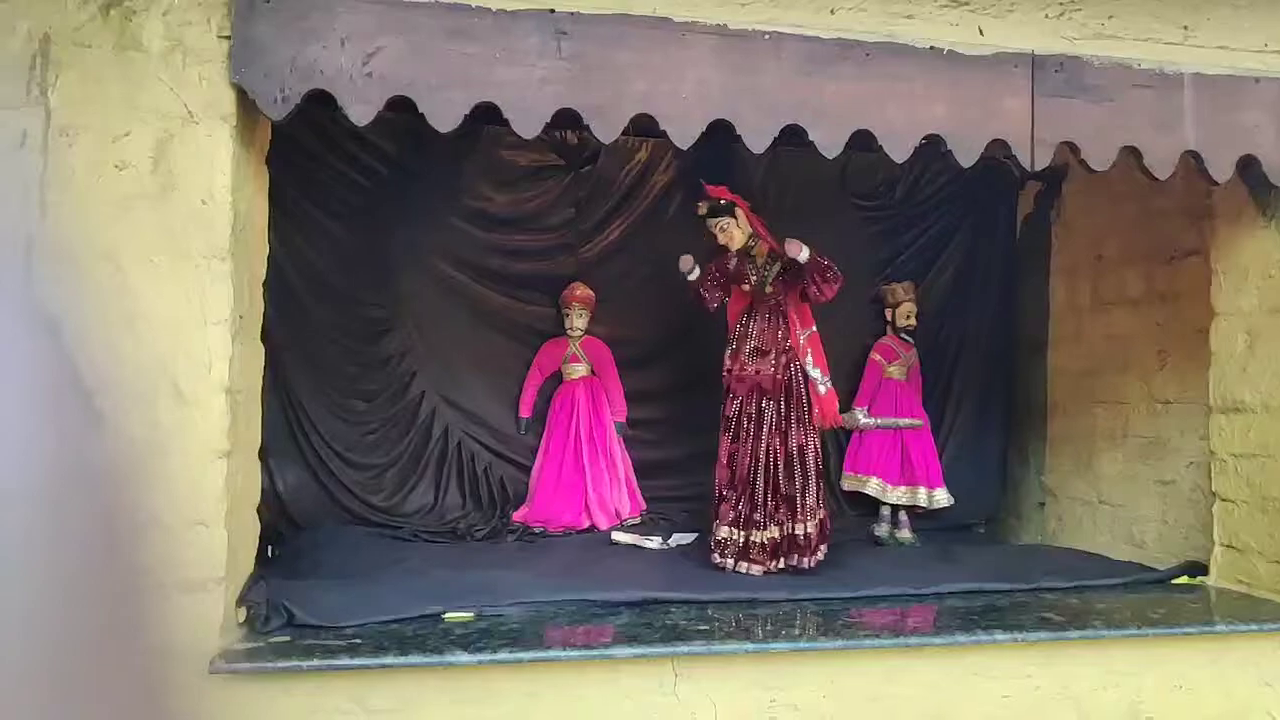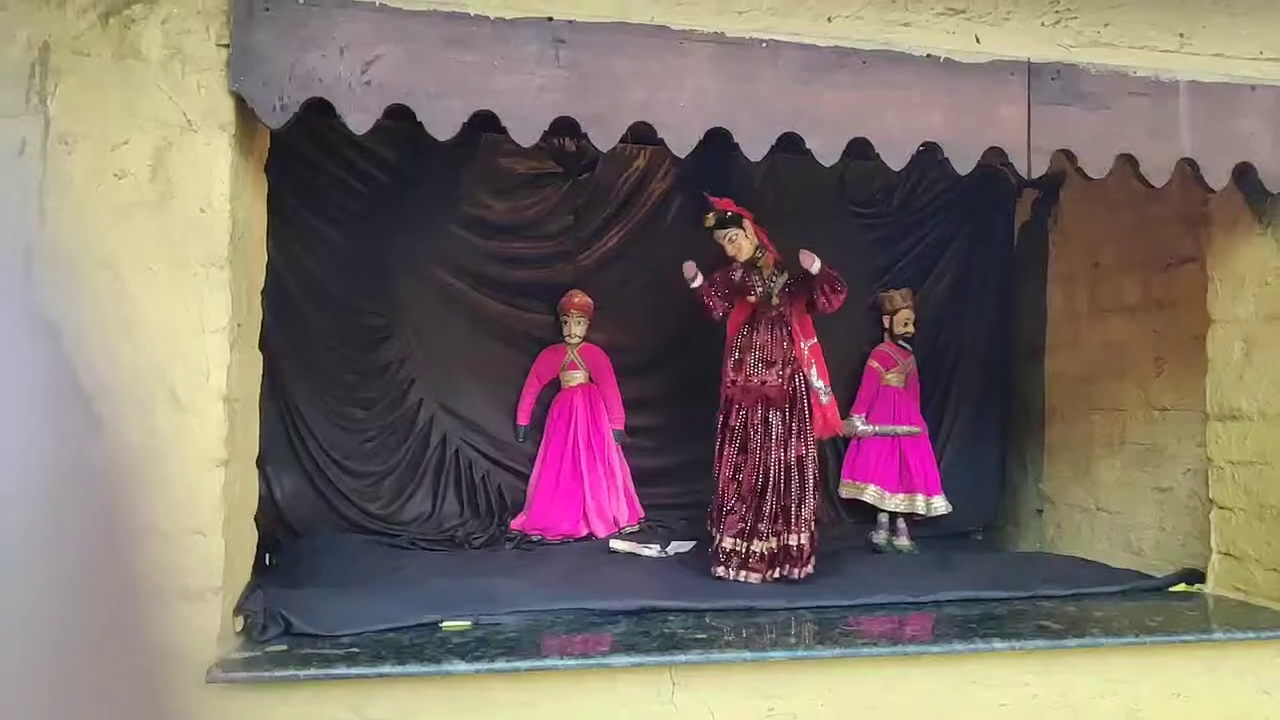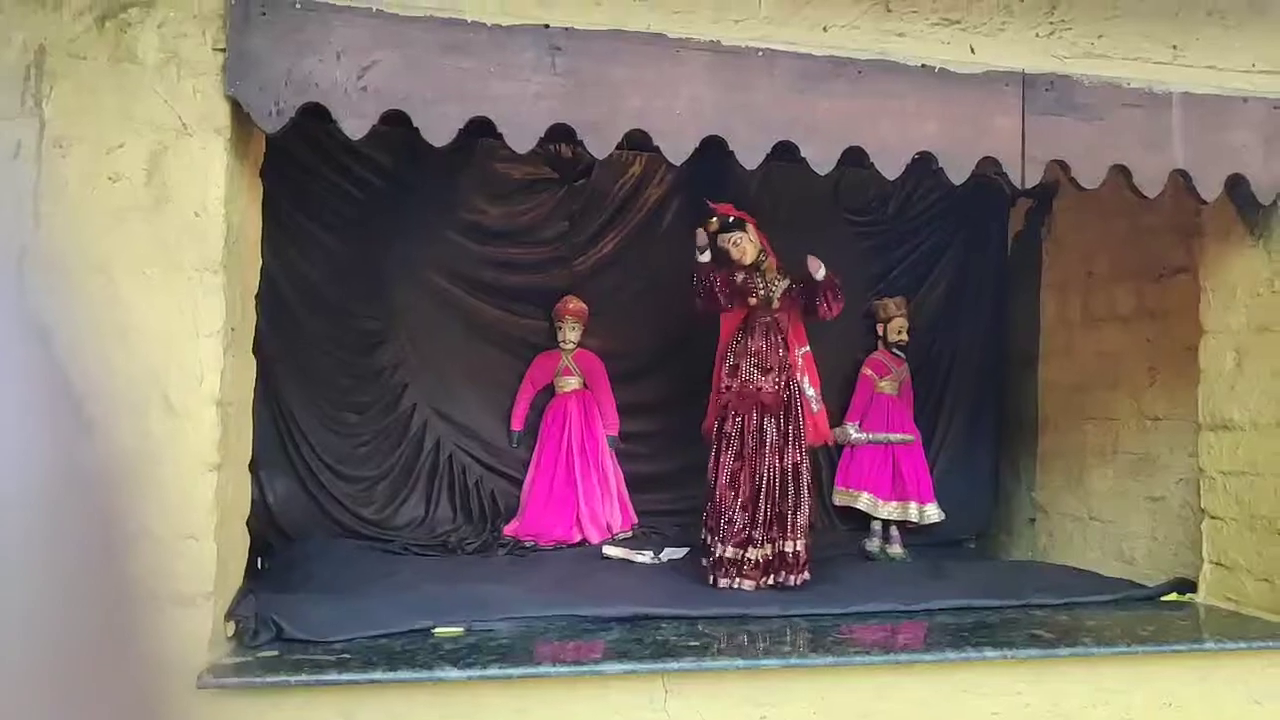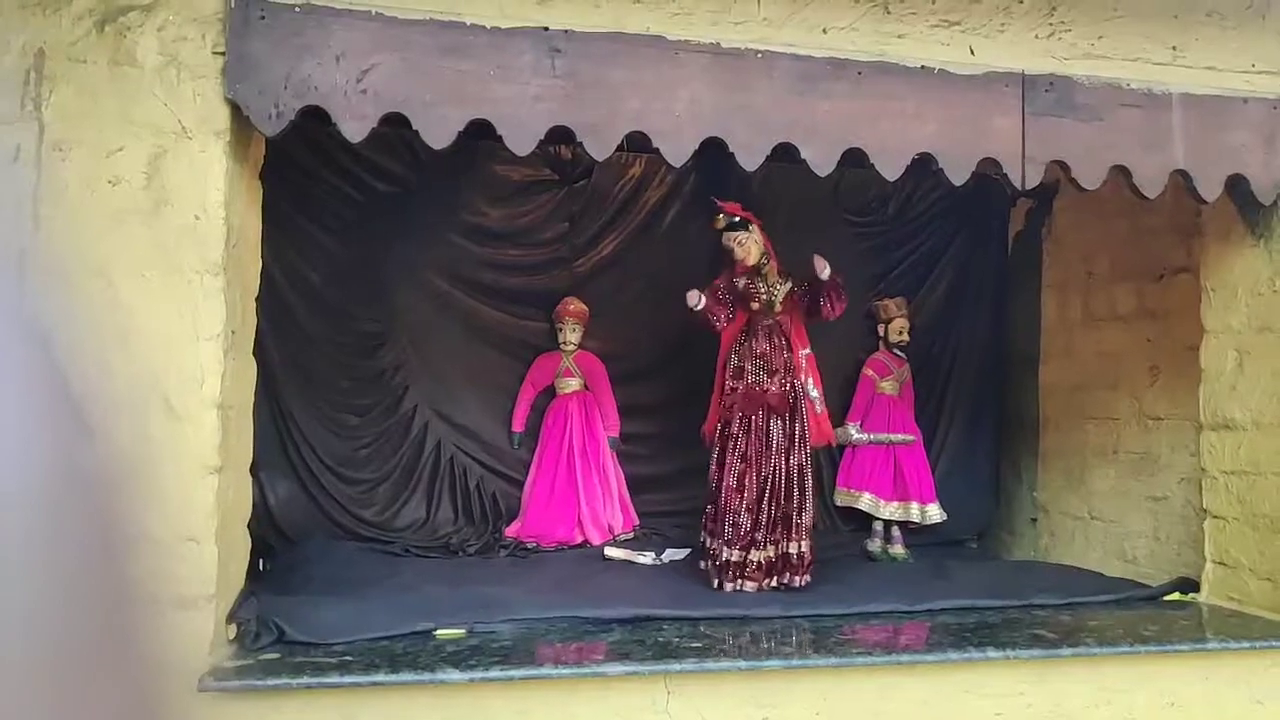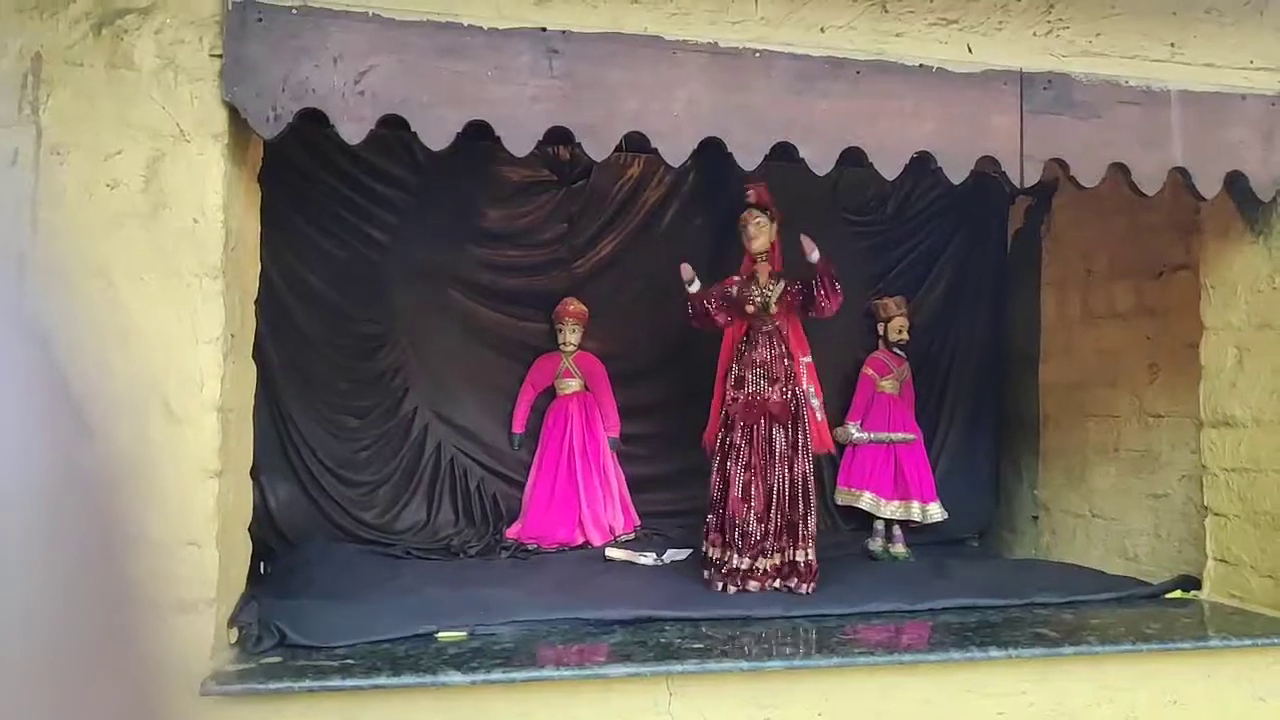
dt=0.2s
person 1, frame 1
left shoulder: (784, 258)
right shoulder: (732, 264)
left elbow: (828, 286)
right elbow: (711, 297)
left wrist: (805, 258)
right wrist: (692, 273)
left hip: (787, 366)
right hip: (748, 368)
left knee: (788, 449)
right knee: (744, 452)
left ankle: (789, 542)
right ankle: (746, 545)
person 1, frame 2
left shoulder: (790, 271)
right shoulder: (733, 276)
left elbow: (831, 299)
right elbow: (713, 305)
left wrist: (816, 269)
right wrist: (696, 282)
left hip: (788, 376)
right hip: (748, 379)
left knee: (787, 462)
right knee: (743, 463)
left ankle: (783, 553)
right ankle: (742, 552)
person 1, frame 3
left shoulder: (789, 278)
right shoulder: (731, 277)
left elbow: (828, 308)
right elbow: (710, 299)
left wrist: (821, 276)
right wrist: (703, 255)
left hip: (781, 385)
right hip: (742, 384)
left knee: (780, 470)
right knee: (736, 469)
left ankle: (778, 559)
right ankle: (735, 560)
person 1, frame 4
left shoulder: (790, 282)
right shoulder: (733, 283)
left elbow: (829, 309)
right elbow: (720, 318)
left wrist: (825, 277)
right wrist: (700, 303)
left hip: (784, 386)
right hip: (745, 387)
left knee: (783, 471)
right knee: (740, 470)
left ankle: (780, 561)
right ankle: (739, 562)
person 1, frame 5
left shoulder: (789, 284)
right shoulder: (734, 287)
left elbow: (827, 304)
right elbow: (712, 317)
left wrist: (815, 260)
right wrist: (693, 287)
left hip: (784, 391)
right hip: (745, 393)
left knee: (786, 476)
right knee: (740, 476)
left ankle: (784, 563)
right ankle: (741, 563)
person 2, frame 1
left shoulder: (911, 349)
right shoulder: (882, 348)
left elbow: (916, 384)
right elbow: (869, 381)
left wrist: (917, 413)
right wrist: (858, 411)
left hip: (909, 416)
right hip: (885, 416)
left knee: (905, 467)
right knee: (887, 466)
left ankle: (900, 521)
right ankle: (886, 521)
person 2, frame 2
left shoulder: (908, 356)
right shoulder: (880, 355)
left elbow: (914, 391)
right elbow: (867, 389)
left wrist: (915, 420)
right wrist: (856, 418)
left hip: (906, 423)
right hip: (883, 424)
left knee: (904, 475)
right knee: (885, 474)
left ankle: (899, 529)
right ankle: (884, 528)
person 2, frame 3
left shoulder: (902, 364)
right shoulder: (874, 363)
left elbow: (908, 399)
right elbow: (861, 397)
left wrist: (909, 428)
right wrist: (850, 425)
left hip: (900, 430)
right hip: (877, 430)
left knee: (897, 482)
right knee: (878, 482)
left ankle: (892, 536)
right ankle: (877, 535)
person 2, frame 4
left shoulder: (904, 364)
right shoulder: (875, 363)
left elbow: (909, 399)
right elbow: (861, 396)
left wrist: (910, 428)
right wrist: (851, 426)
left hip: (901, 431)
right hip: (878, 432)
left knee: (899, 482)
right knee: (880, 482)
left ankle: (893, 537)
right ankle: (878, 536)
person 2, frame 5
left shoulder: (903, 363)
right shoulder: (874, 362)
left elbow: (909, 398)
right elbow: (861, 396)
left wrist: (910, 427)
right wrist: (851, 425)
left hip: (901, 430)
right hip: (878, 431)
left knee: (899, 482)
right knee: (881, 481)
left ankle: (894, 536)
right ankle: (880, 536)
person 3, frame 1
left shoulder: (597, 347)
right shoulder: (553, 347)
left elbow: (612, 381)
right elbow: (534, 378)
left wrist: (619, 417)
right wrist: (524, 413)
left hip: (593, 406)
right hip: (566, 406)
left knee: (595, 459)
right knee: (561, 461)
left ankle: (602, 510)
right ankle: (562, 513)
person 3, frame 2
left shoulder: (595, 354)
right shoulder: (551, 355)
left elbow: (610, 389)
right elbow: (532, 386)
left wrist: (617, 424)
right wrist: (522, 420)
left hip: (592, 413)
right hip: (563, 413)
left knee: (594, 468)
right knee: (560, 470)
left ankle: (600, 519)
right ankle: (560, 522)
person 3, frame 3
left shoulder: (590, 360)
right shoulder: (545, 360)
left elbow: (605, 394)
right elbow: (526, 391)
left wrist: (611, 430)
right wrist: (516, 426)
left hip: (585, 419)
right hip: (558, 419)
left knee: (587, 473)
right knee: (554, 475)
left ankle: (593, 525)
right ankle: (553, 527)
person 3, frame 4
left shoulder: (590, 361)
right shoulder: (546, 361)
left elbow: (605, 396)
right elbow: (527, 392)
left wrist: (612, 431)
right wrist: (517, 427)
left hip: (586, 420)
right hip: (559, 420)
left knee: (588, 474)
right knee: (554, 475)
left ankle: (595, 526)
right ankle: (553, 529)
person 3, frame 5
left shoulder: (590, 362)
right shoulder: (546, 362)
left elbow: (605, 396)
right elbow: (527, 394)
left wrist: (612, 432)
right wrist: (517, 428)
left hip: (586, 421)
right hip: (559, 421)
left knee: (589, 476)
right knee: (555, 477)
left ankle: (595, 527)
right ankle: (553, 530)
